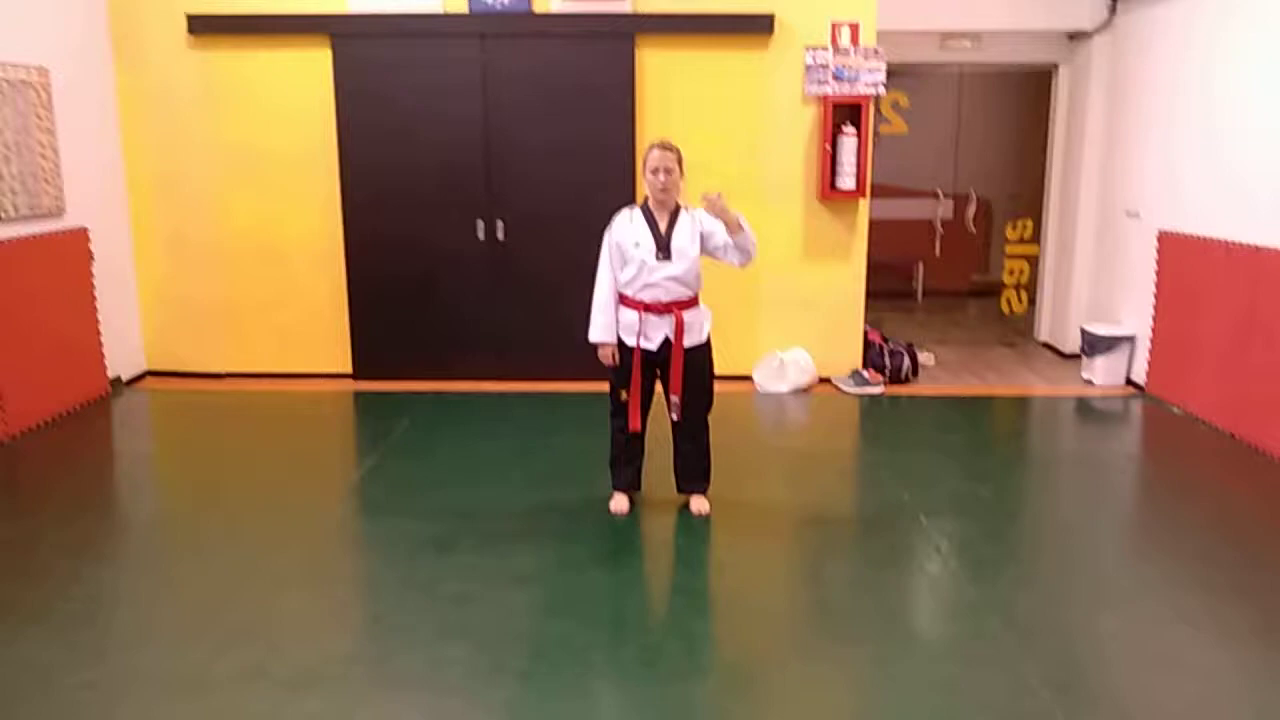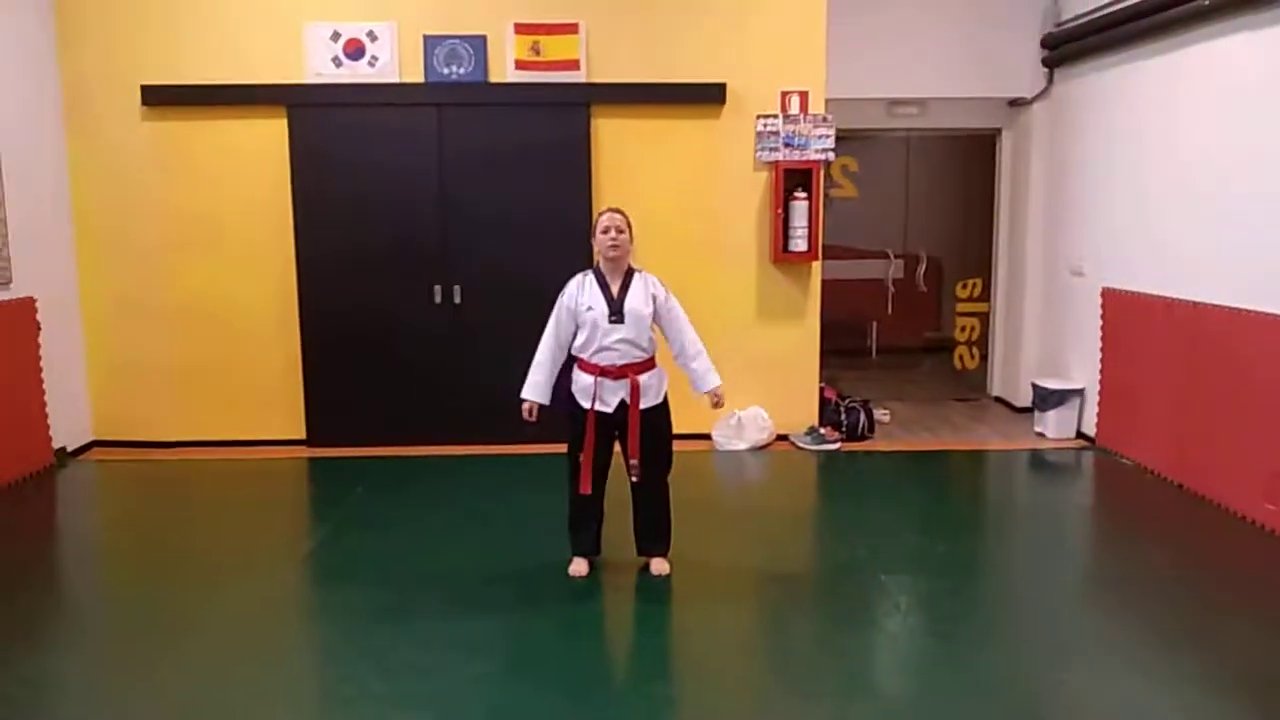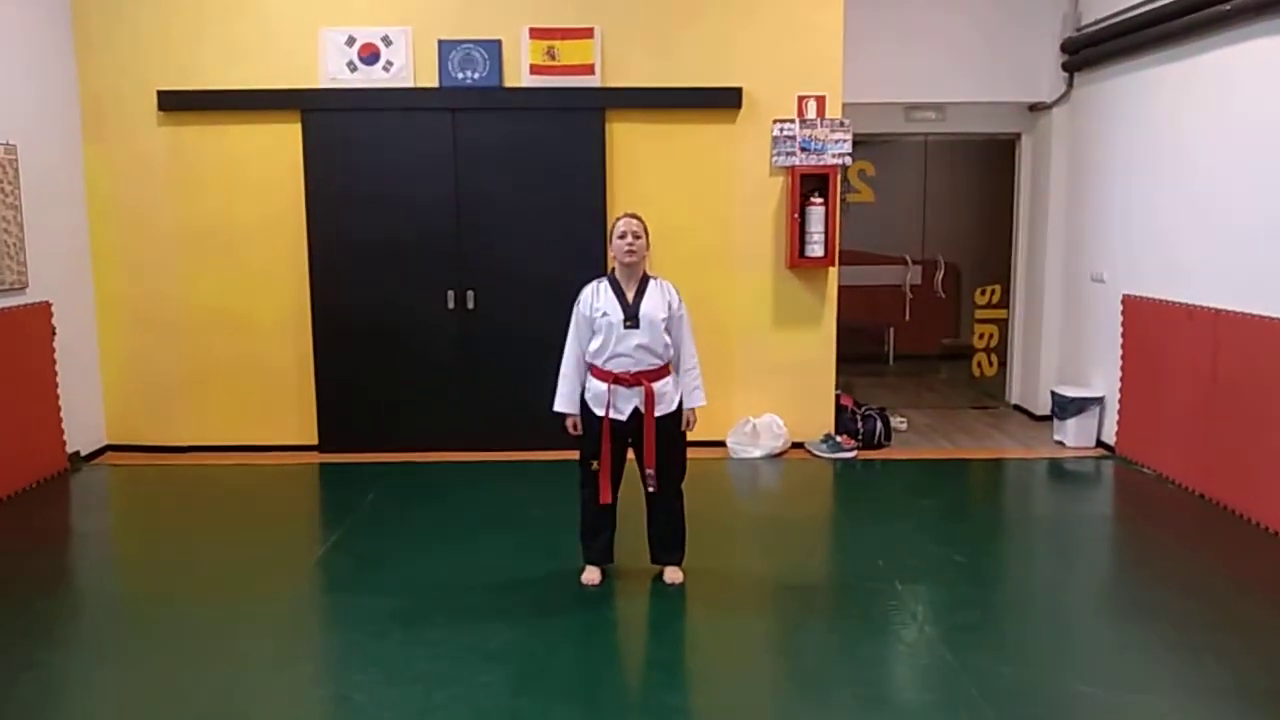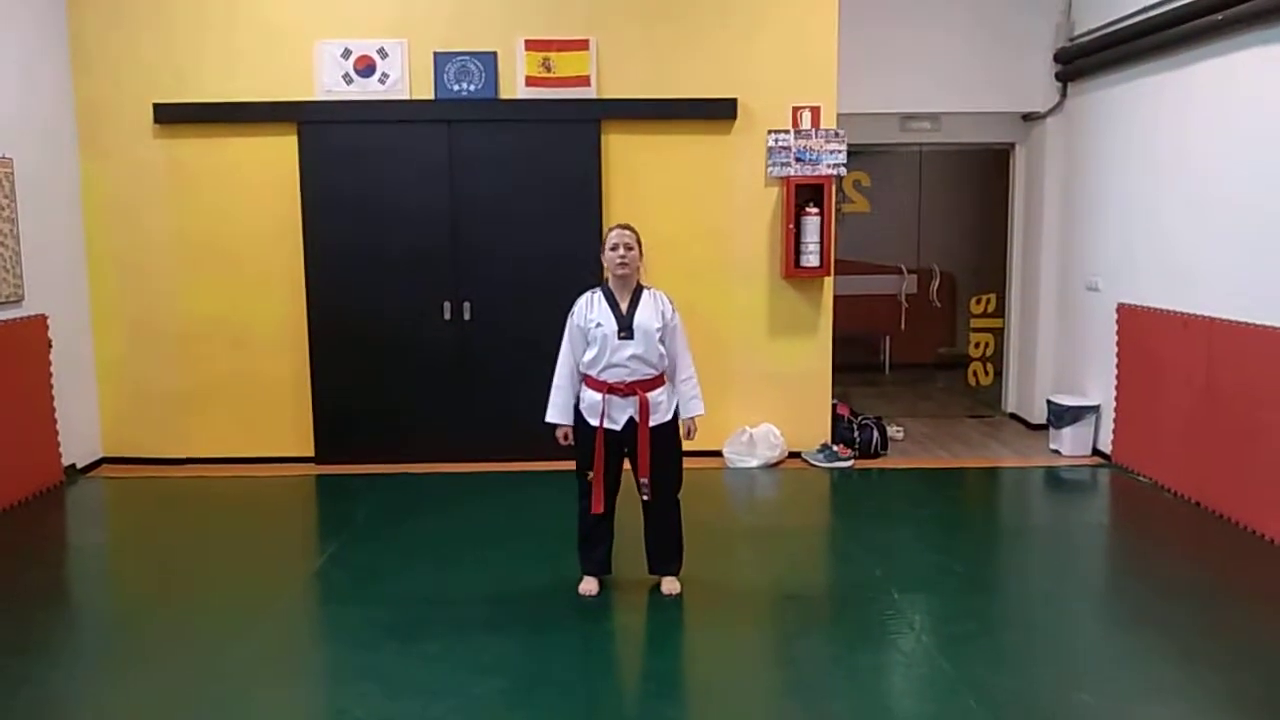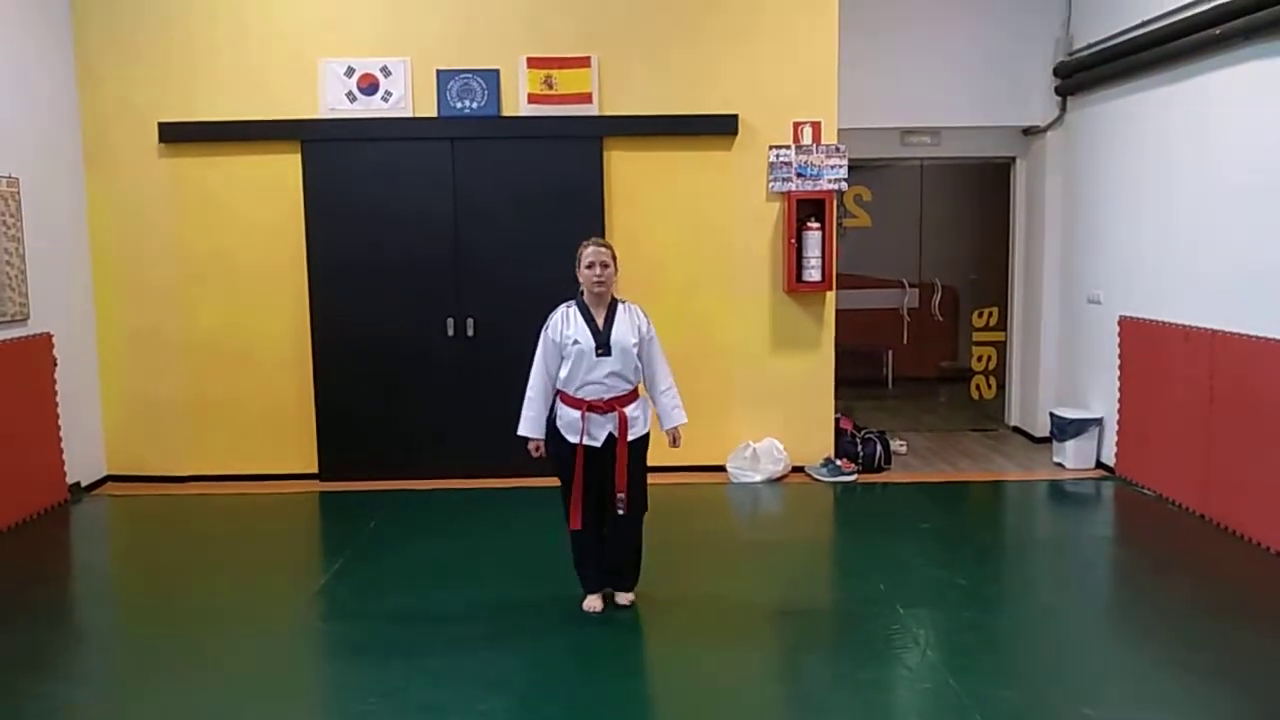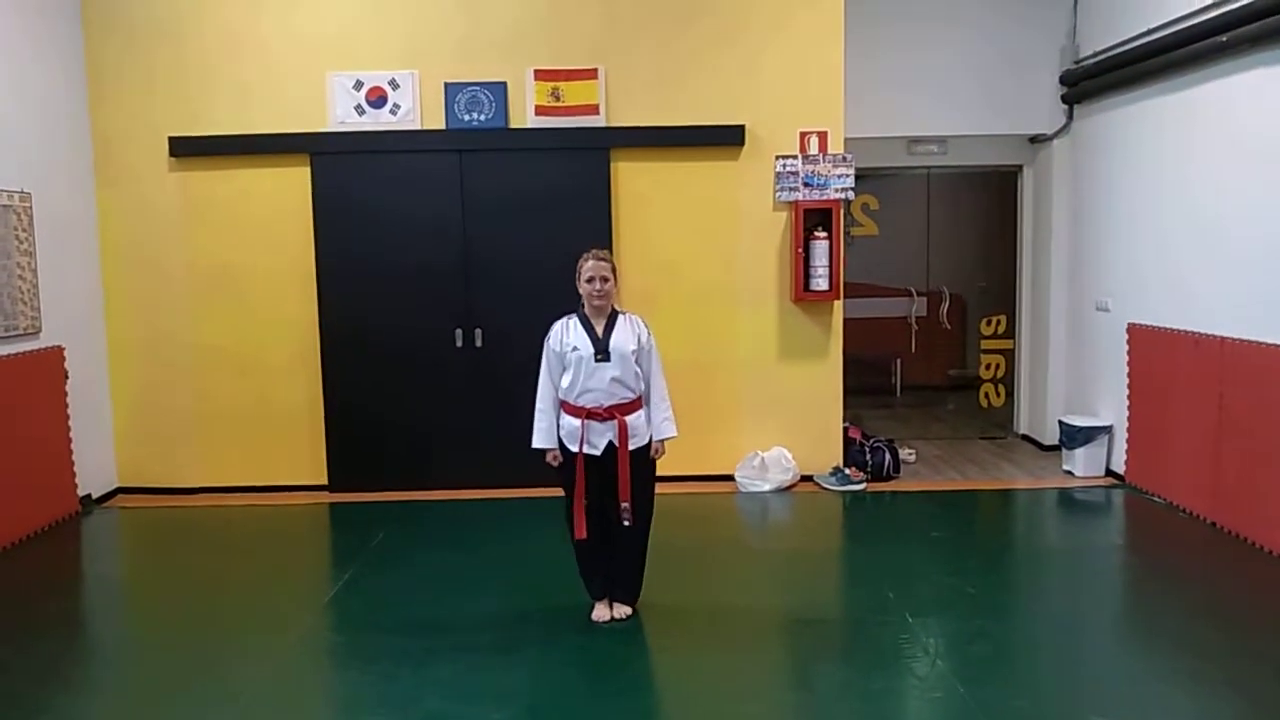
dt=0.5s
person 1, frame 1
left shoulder: (697, 221)
right shoulder: (623, 223)
left elbow: (742, 253)
right elbow: (607, 282)
left wrist: (728, 218)
right wrist: (604, 336)
left hip: (686, 330)
right hip: (635, 330)
left knee: (691, 414)
right knee: (628, 412)
left ankle: (695, 488)
right ankle: (623, 487)
person 1, frame 2
left shoulder: (651, 286)
right shoulder: (578, 288)
left elbow: (681, 334)
right elbow: (553, 342)
left wrist: (708, 381)
right wrist: (535, 392)
left hip: (643, 392)
right hip: (593, 392)
left knee: (650, 476)
right knee: (586, 475)
left ankle: (655, 550)
right ankle: (582, 551)
person 1, frame 3
left shoulder: (666, 293)
right shoulder: (592, 294)
left elbow: (684, 351)
right elbow: (575, 353)
left wrist: (691, 401)
right wrist: (569, 406)
left hip: (657, 399)
right hip: (605, 400)
left knee: (664, 483)
right knee: (598, 483)
left ankle: (669, 560)
right ankle: (594, 560)
person 1, frame 4
left shoulder: (660, 304)
right shoulder: (586, 306)
left elbow: (680, 361)
right elbow: (569, 364)
left wrist: (689, 410)
right wrist: (562, 418)
left hip: (652, 409)
right hip: (599, 410)
left knee: (661, 494)
right knee: (595, 494)
left ankle: (667, 569)
right ankle: (592, 570)
person 1, frame 5
left shoulder: (634, 317)
right shoulder: (561, 320)
left elbow: (657, 372)
right elbow: (542, 377)
left wrist: (671, 419)
right wrist: (534, 430)
left hip: (626, 424)
right hip: (576, 427)
left knee: (627, 508)
right knee: (582, 510)
left ankle: (622, 582)
right ankle: (593, 585)
person 1, frame 6
left shoulder: (635, 327)
right shoulder: (561, 332)
left elbow: (654, 383)
right elbow: (548, 390)
left wrist: (659, 432)
right wrist: (548, 441)
left hip: (630, 435)
right hip: (580, 437)
left knee: (630, 518)
right knee: (587, 519)
left ankle: (624, 594)
right ankle: (600, 595)
